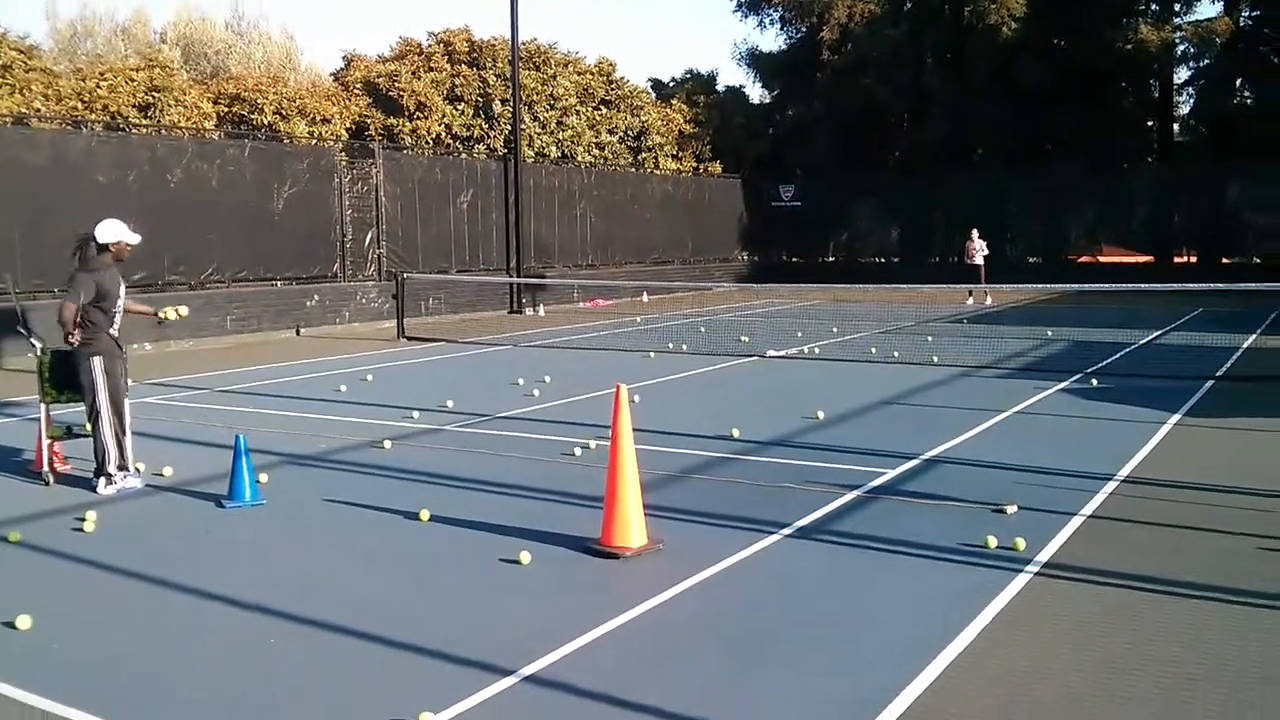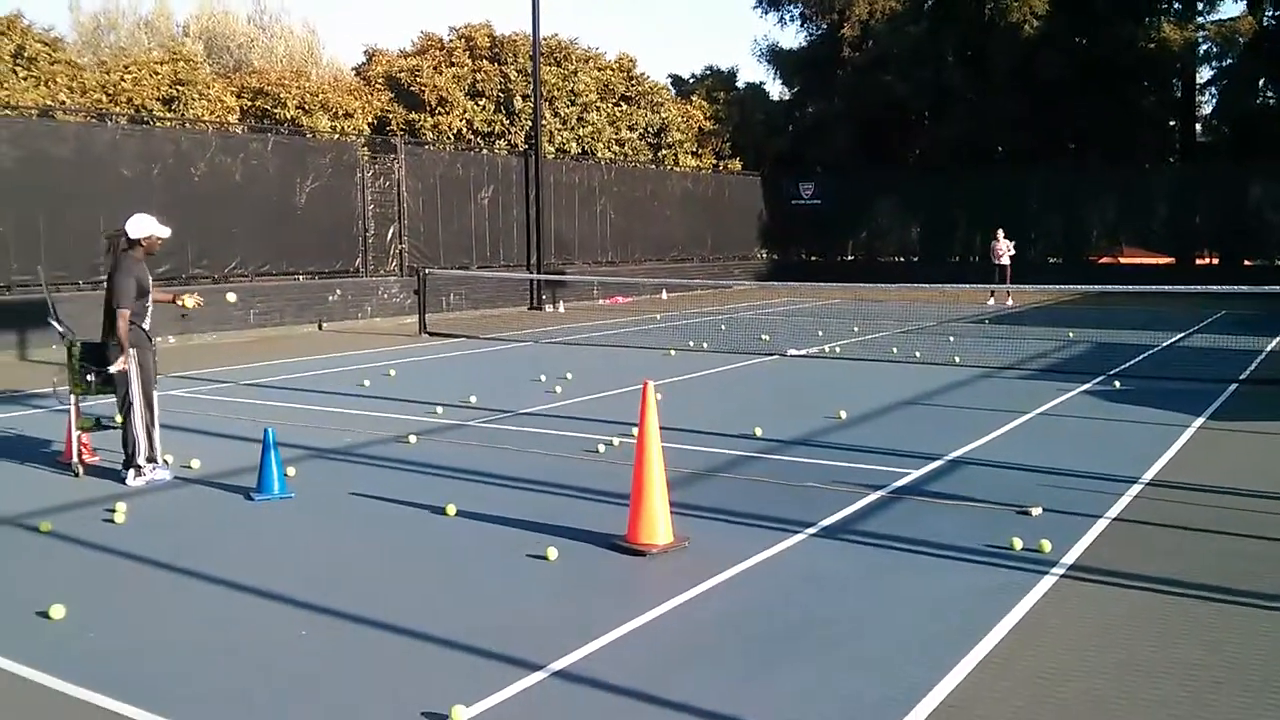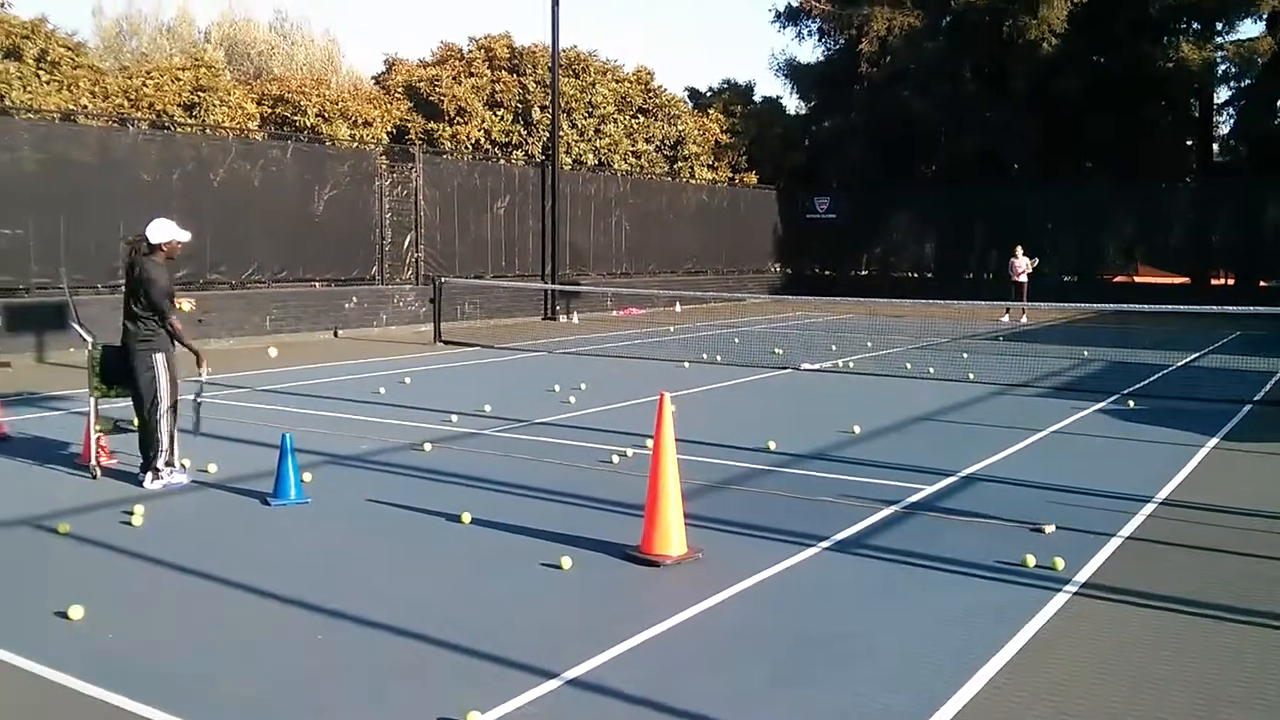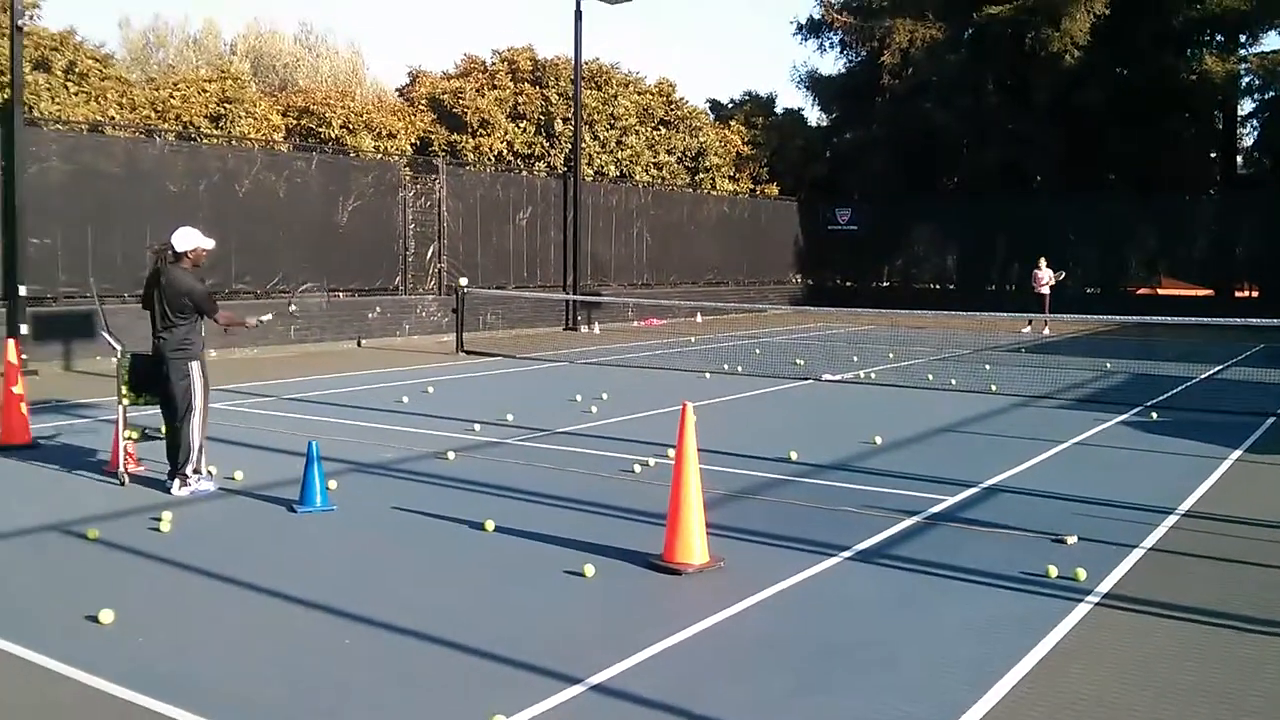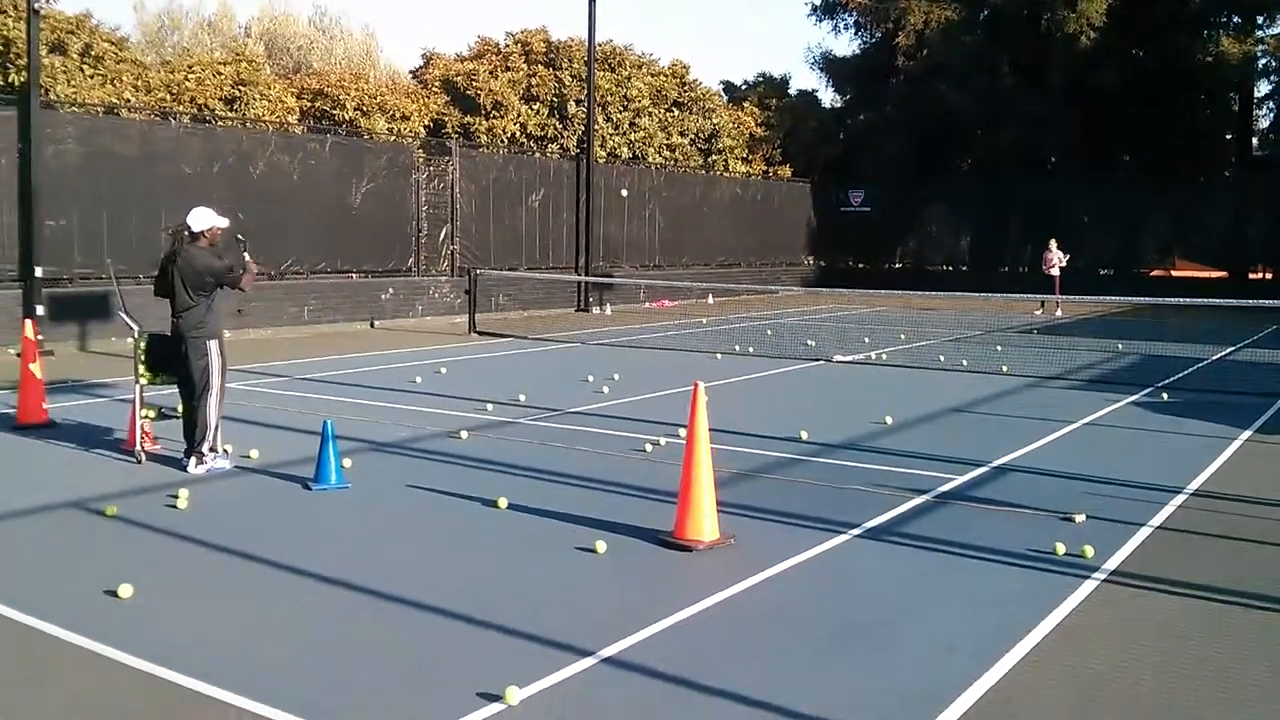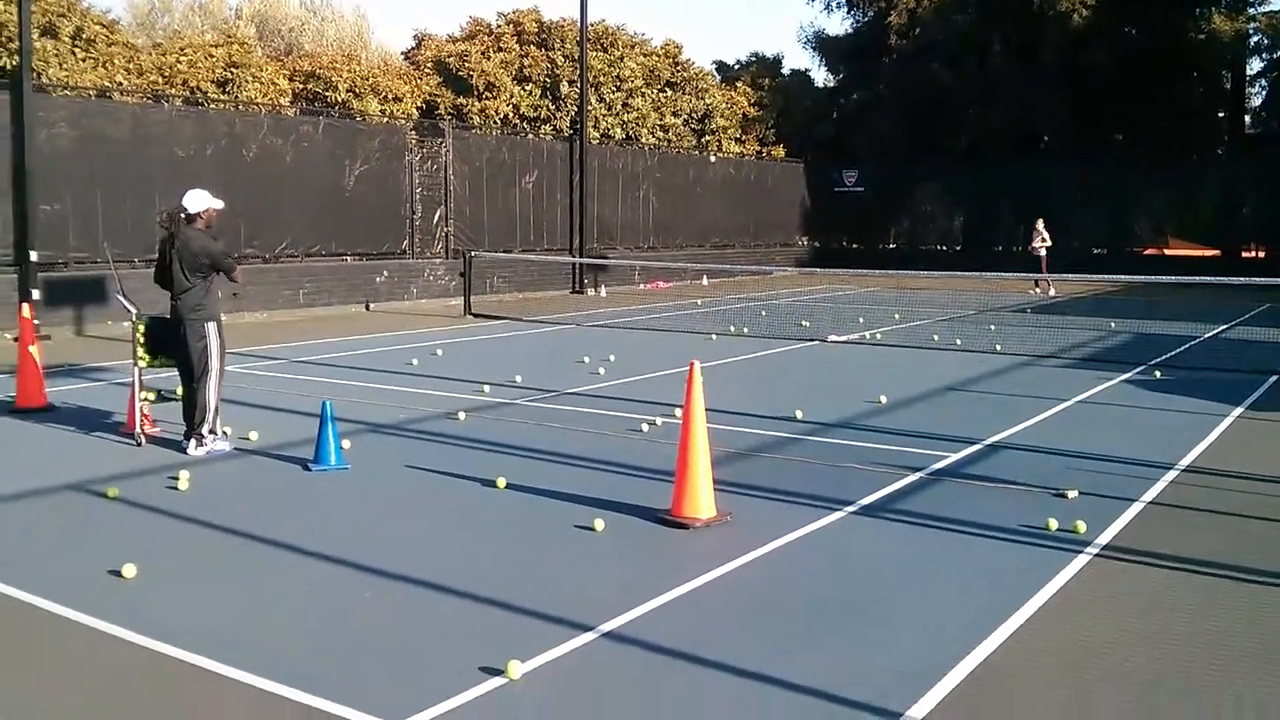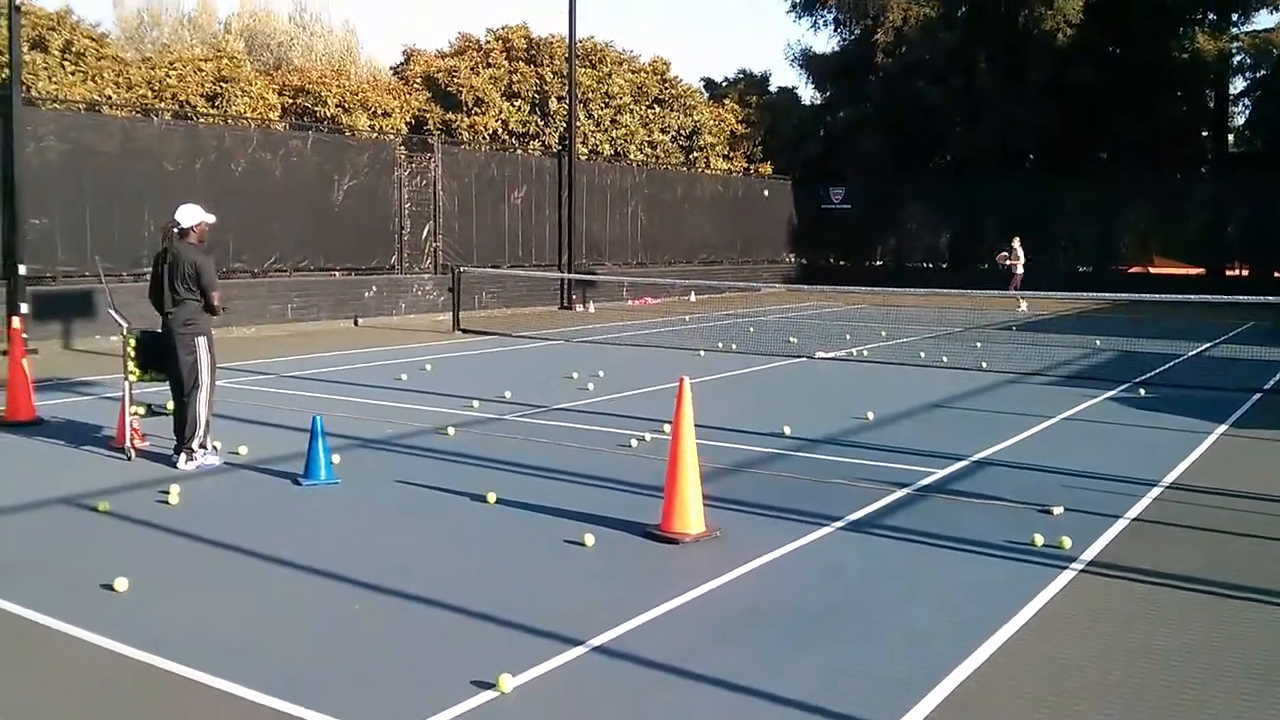
dt=0.2s
person 1, frame 1
left shoulder: (111, 270)
right shoulder: (89, 273)
right elbow: (68, 306)
left wrist: (155, 312)
right wrist: (69, 330)
left hip: (111, 350)
right hip: (96, 353)
left knee: (117, 411)
right knee: (105, 414)
left ankle: (119, 468)
right ankle: (109, 477)
person 1, frame 2
left shoulder: (136, 263)
right shoulder: (126, 269)
right elbow: (121, 316)
left wrist: (175, 298)
right wrist: (123, 352)
left hip: (140, 343)
right hip: (130, 346)
left knee: (145, 405)
right knee: (138, 406)
left ankle: (142, 460)
right ankle: (138, 469)
person 1, frame 3
left shoulder: (140, 264)
right shoulder: (155, 276)
right elbow: (171, 322)
left wrist: (173, 301)
right wrist: (196, 352)
left hip: (142, 347)
right hip: (151, 349)
left knee: (151, 409)
right knee: (162, 409)
left ankle: (152, 464)
right ankle: (156, 472)
person 1, frame 4
left shoulder: (158, 274)
right shoulder: (189, 284)
left elbow: (147, 304)
right elbow: (218, 316)
right wrist: (244, 322)
left hip: (166, 354)
right hip: (186, 358)
left knee: (176, 416)
right knee: (193, 416)
left ankle: (178, 471)
right ankle: (185, 479)
person 1, frame 5
left shoulder: (173, 256)
right shoulder: (209, 261)
left elbow: (160, 289)
right elbow: (244, 283)
right wrist: (250, 267)
left hip: (183, 333)
right hip: (204, 336)
left knee: (192, 394)
right knee: (209, 394)
left ankle: (195, 449)
right ankle: (201, 456)
person 1, frame 6
left shoulder: (170, 240)
right shoulder: (207, 243)
left elbow: (160, 278)
right elbow: (235, 275)
right wrist: (225, 259)
left hip: (181, 316)
right hip: (203, 319)
left knee: (192, 377)
right knee: (208, 377)
left ankle: (194, 431)
right ankle: (201, 438)
person 1, frame 7
left shoulder: (164, 255)
right shoulder: (199, 257)
left elbow: (154, 296)
right elbow: (215, 301)
right wrist: (215, 309)
left hip: (173, 330)
right hip: (194, 332)
left knee: (183, 392)
right knee: (199, 391)
left ankle: (184, 446)
right ankle: (191, 453)
